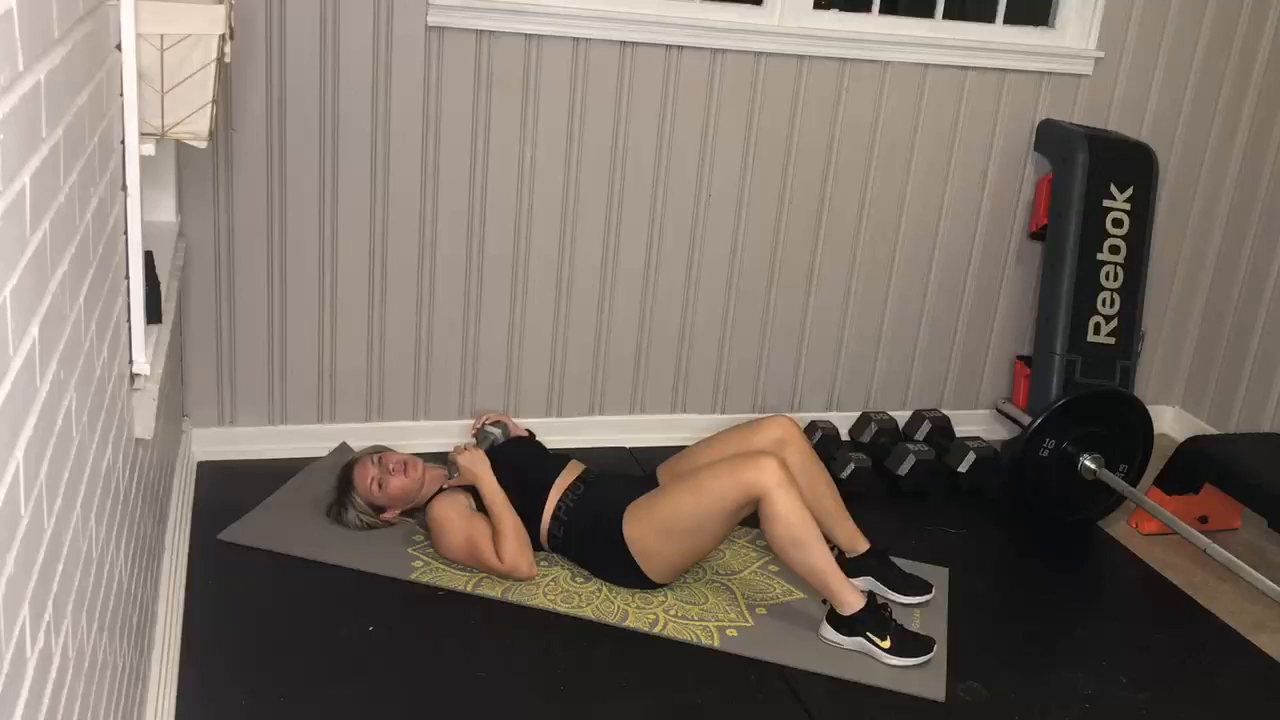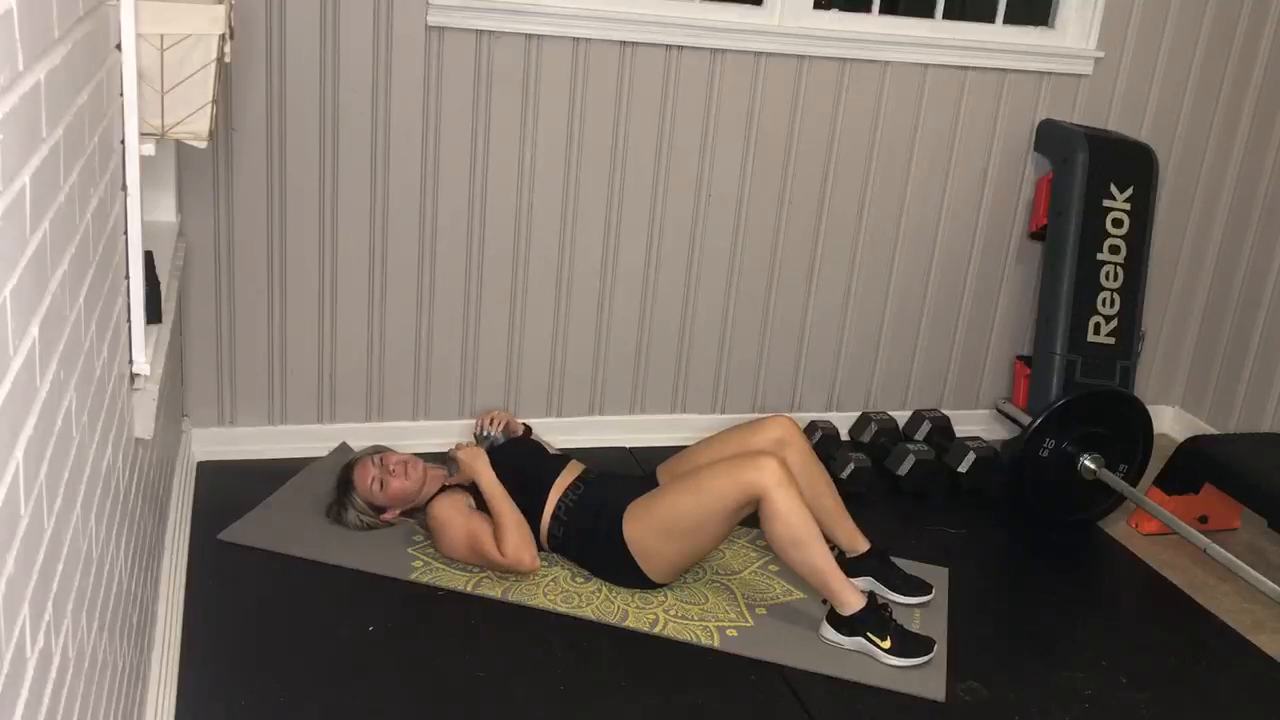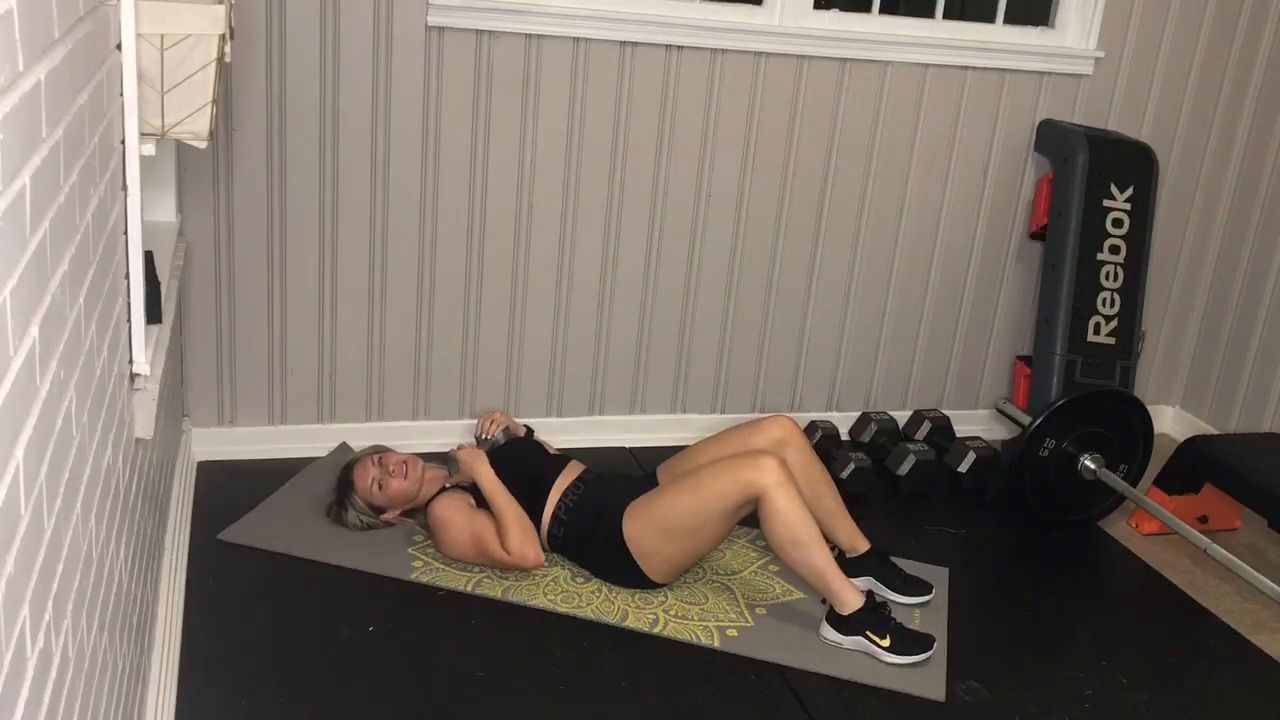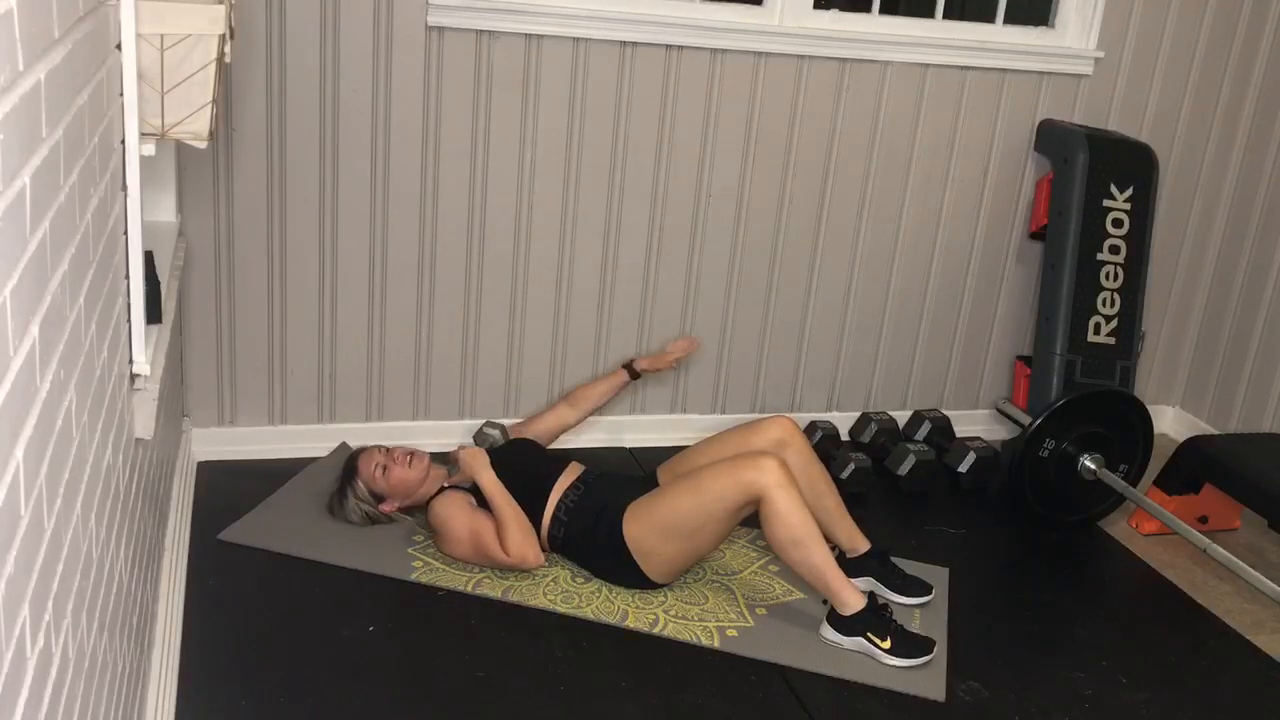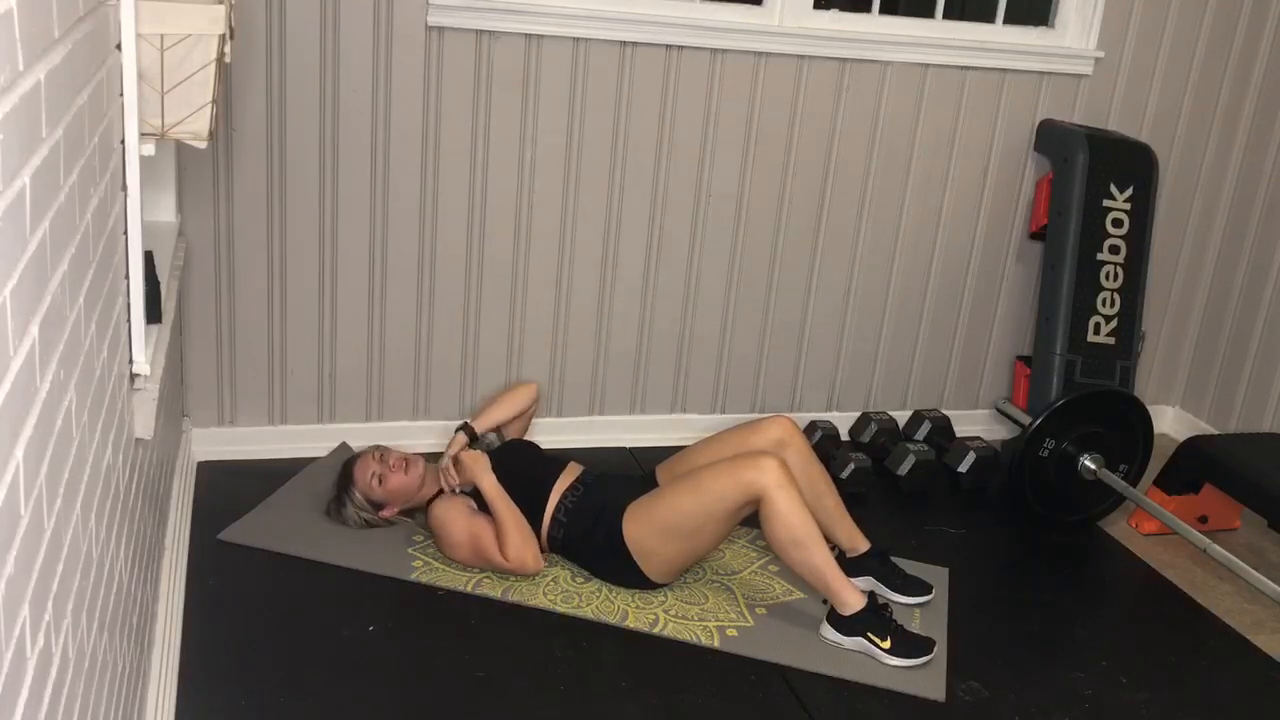
dt=0.7s
person 1, frame 1
left shoulder: (460, 471)
right shoulder: (444, 514)
right elbow: (520, 563)
left wrist: (516, 434)
right wrist: (486, 477)
left hip: (634, 490)
right hip: (618, 540)
left knee: (780, 430)
right knee: (764, 472)
left ankle: (860, 559)
right ankle: (851, 615)
person 1, frame 2
left shoulder: (461, 472)
right shoulder: (444, 515)
right elbow: (522, 557)
left wrist: (517, 431)
right wrist: (484, 474)
left hip: (631, 489)
right hip: (618, 539)
left knee: (780, 431)
right knee: (764, 472)
left ankle: (859, 559)
right ankle: (851, 614)
person 1, frame 3
left shoulder: (463, 472)
right shoulder: (446, 515)
right elbow: (527, 553)
left wrist: (517, 432)
right wrist: (486, 474)
left hip: (634, 490)
right hip: (618, 540)
left knee: (780, 431)
right knee: (765, 472)
left ankle: (860, 559)
right ankle: (852, 614)
person 1, frame 4
left shoulder: (494, 449)
right shoulder: (448, 513)
left elbow: (570, 409)
right elbow: (525, 554)
left wrist: (638, 367)
right wrist: (484, 477)
left hip: (638, 492)
right hip: (619, 542)
left knee: (780, 433)
right knee: (763, 474)
left ankle: (860, 562)
right ankle: (851, 614)
person 1, frame 5
left shoulder: (479, 454)
right shoulder: (446, 515)
left elbow: (527, 391)
right elbow: (525, 560)
left wrist: (464, 435)
right wrist: (484, 479)
left hip: (638, 489)
right hip: (620, 542)
left knee: (780, 432)
right knee: (765, 473)
left ankle: (860, 560)
right ankle: (851, 614)
